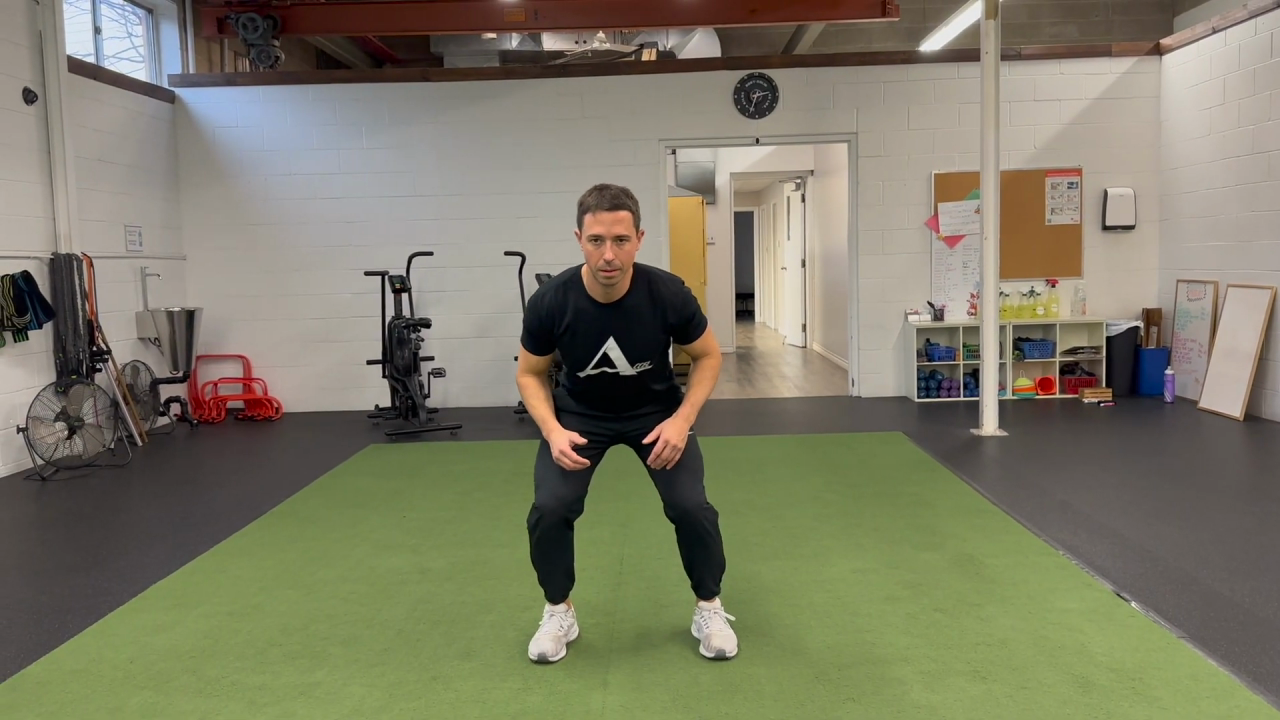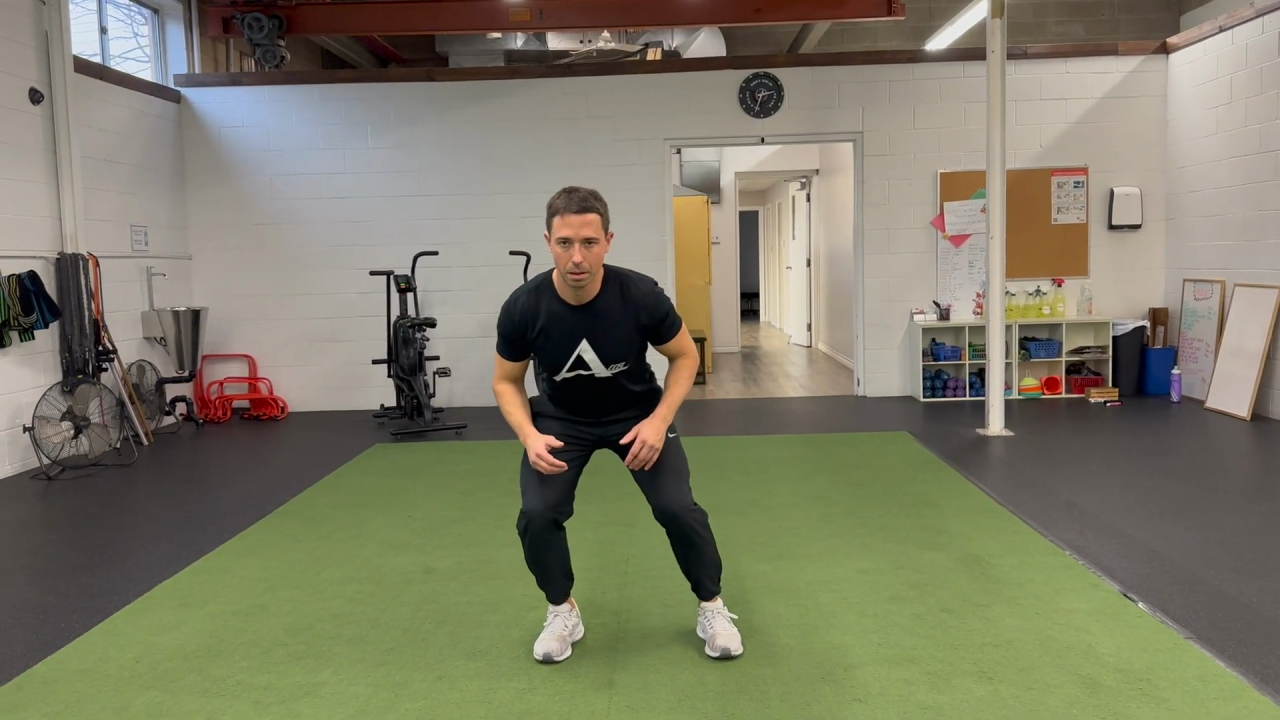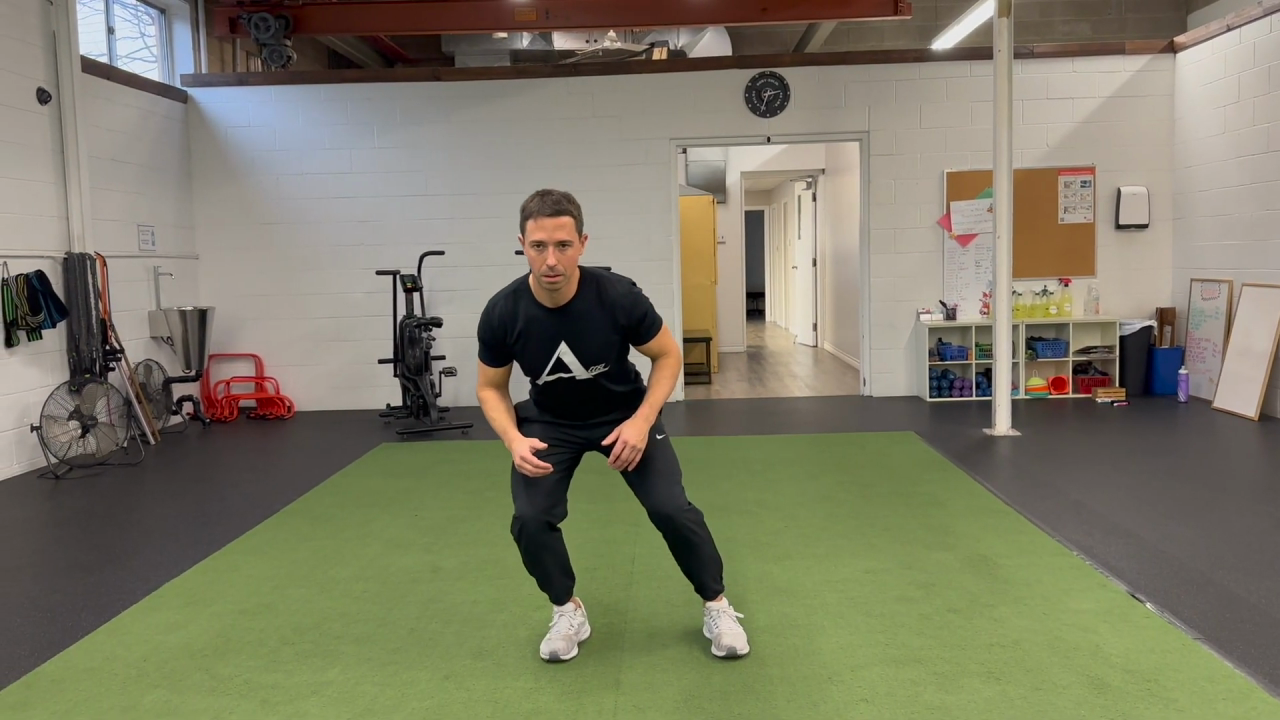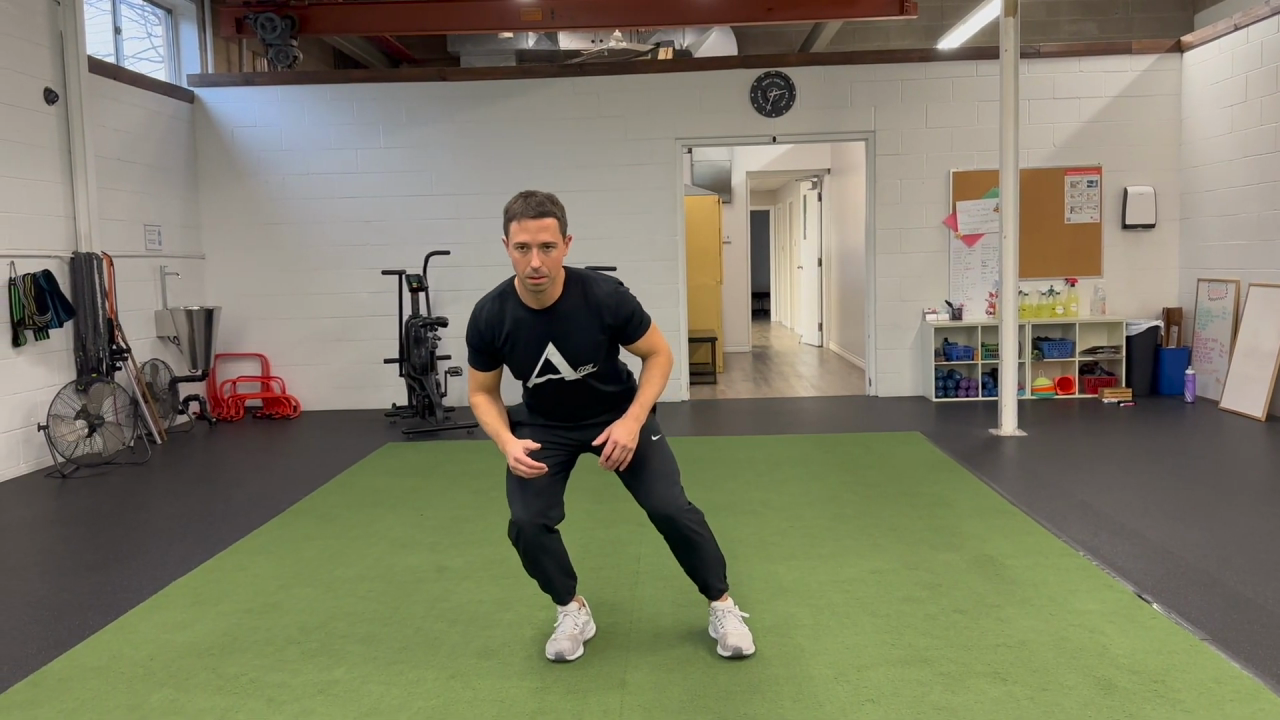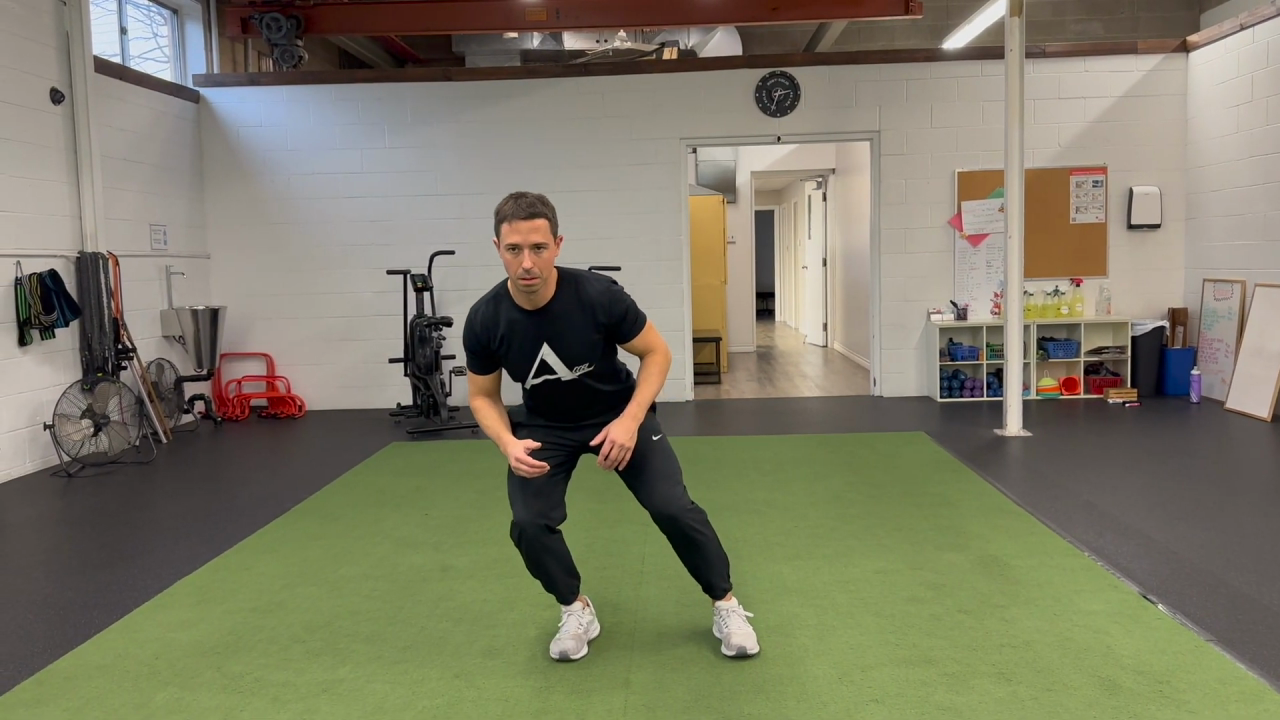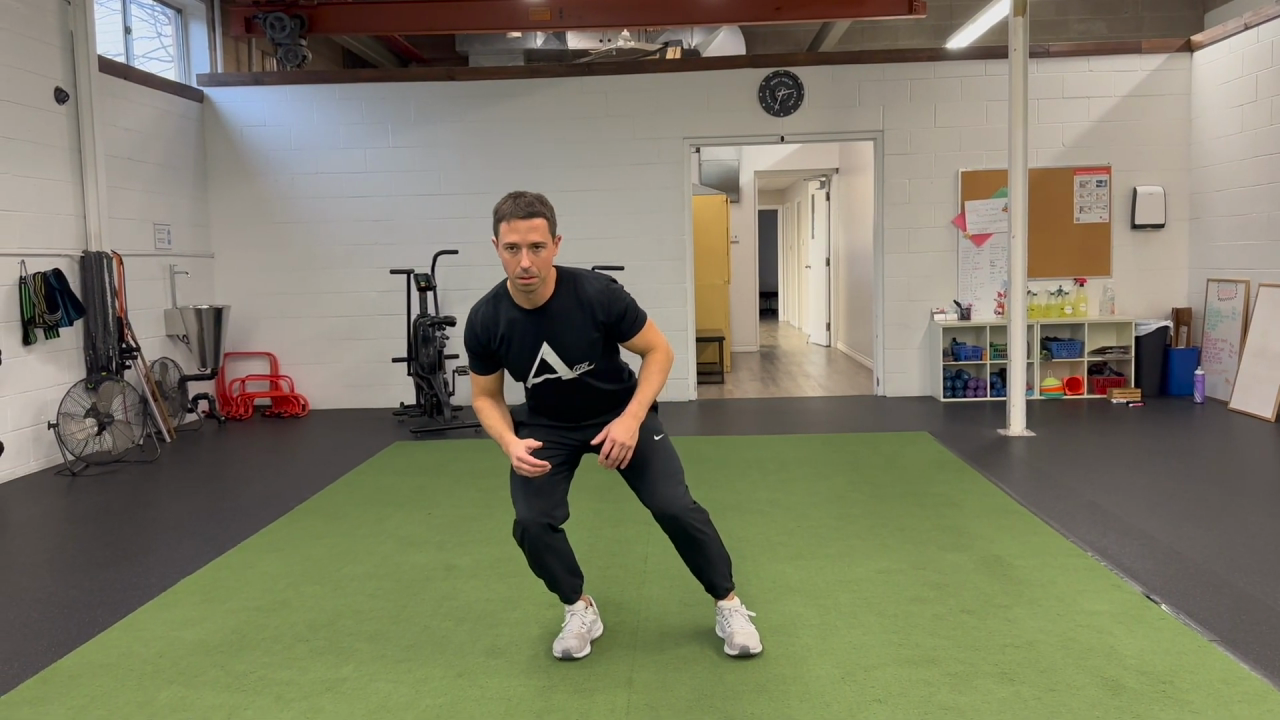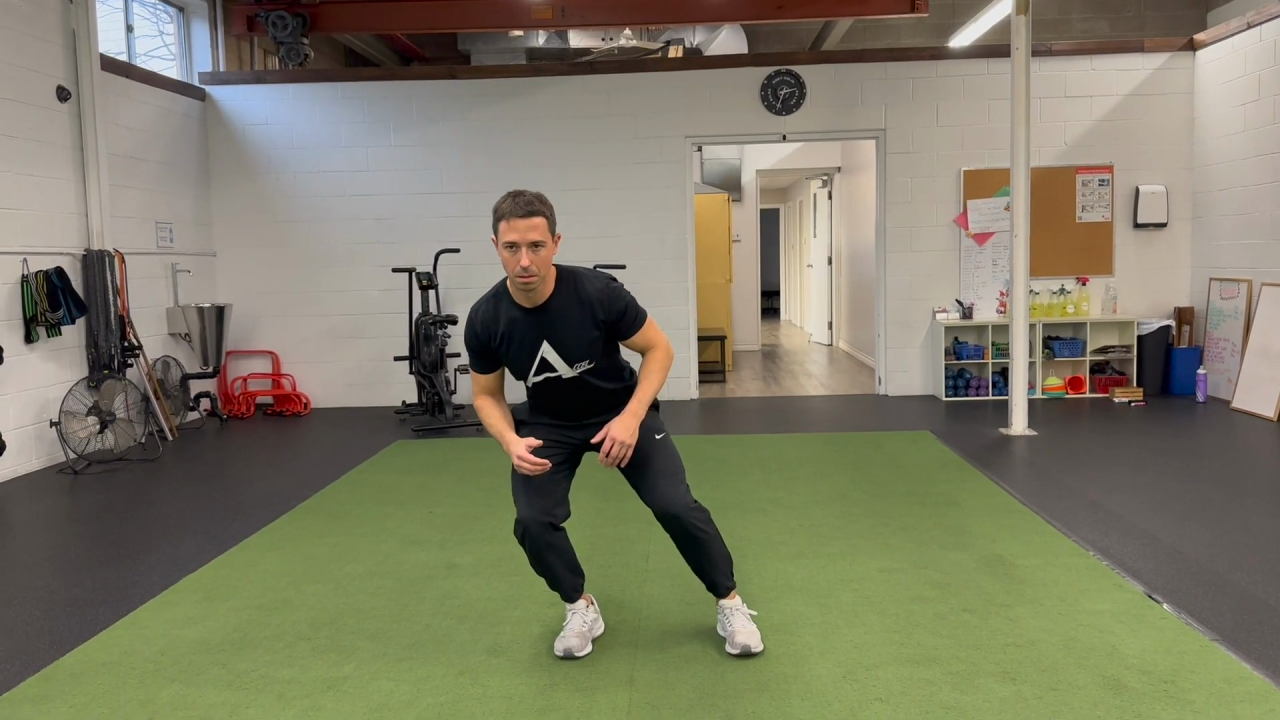
dt=0.4s
person 1, frame 1
left shoulder: (668, 295)
right shoulder: (550, 302)
left elbow: (708, 356)
right elbow: (530, 374)
left wrist: (682, 420)
right wrist: (553, 430)
left hip: (656, 410)
right hip: (579, 413)
left knee: (691, 506)
right knee: (549, 509)
left ankle: (709, 607)
right ankle: (559, 611)
person 1, frame 2
left shoulder: (640, 295)
right shoulder: (522, 308)
left elbow: (686, 356)
right elbow: (507, 381)
left wrist: (660, 420)
right wrist: (530, 435)
left hip: (637, 413)
right hip: (562, 417)
left knee: (677, 508)
right knee: (537, 514)
left ankle: (711, 607)
right ankle: (563, 611)
person 1, frame 3
left shoulder: (618, 296)
right shoulder: (502, 313)
left elbow: (668, 356)
right elbow: (491, 388)
left wrist: (642, 422)
right wrist: (514, 439)
left hip: (624, 415)
right hip: (549, 421)
left knee: (670, 508)
right knee: (531, 518)
left ankle: (716, 606)
right ankle: (568, 610)
person 1, frame 4
left shoulder: (605, 296)
right shoulder: (489, 317)
left elbow: (659, 355)
right elbow: (483, 392)
left wrist: (633, 421)
right wrist: (507, 442)
left hip: (618, 415)
right hip: (544, 424)
left knee: (670, 508)
right knee: (528, 521)
left ankle: (721, 605)
right ankle: (572, 610)
person 1, frame 5
left shoulder: (598, 295)
right shoulder: (485, 320)
left elbow: (657, 353)
right elbow: (483, 395)
left wrist: (630, 422)
right wrist: (508, 443)
left hip: (617, 414)
right hip: (544, 425)
left knee: (672, 507)
right knee: (529, 522)
left ankle: (725, 604)
right ankle: (576, 609)
person 1, frame 6
left shoulder: (597, 294)
right shoulder: (485, 321)
left elbow: (658, 351)
right elbow: (486, 396)
left wrist: (631, 420)
right wrist: (510, 443)
left hip: (620, 413)
right hip: (546, 424)
left knee: (674, 507)
right knee: (532, 521)
left ankle: (728, 604)
right ankle: (580, 609)
person 1, frame 7
left shoulder: (597, 293)
right shoulder: (485, 319)
left elbow: (658, 350)
right elbow: (486, 394)
left wrist: (631, 419)
right wrist: (510, 441)
left hip: (620, 412)
right hip: (547, 423)
left knee: (675, 506)
right knee: (533, 520)
left ankle: (730, 603)
right ankle: (581, 608)
